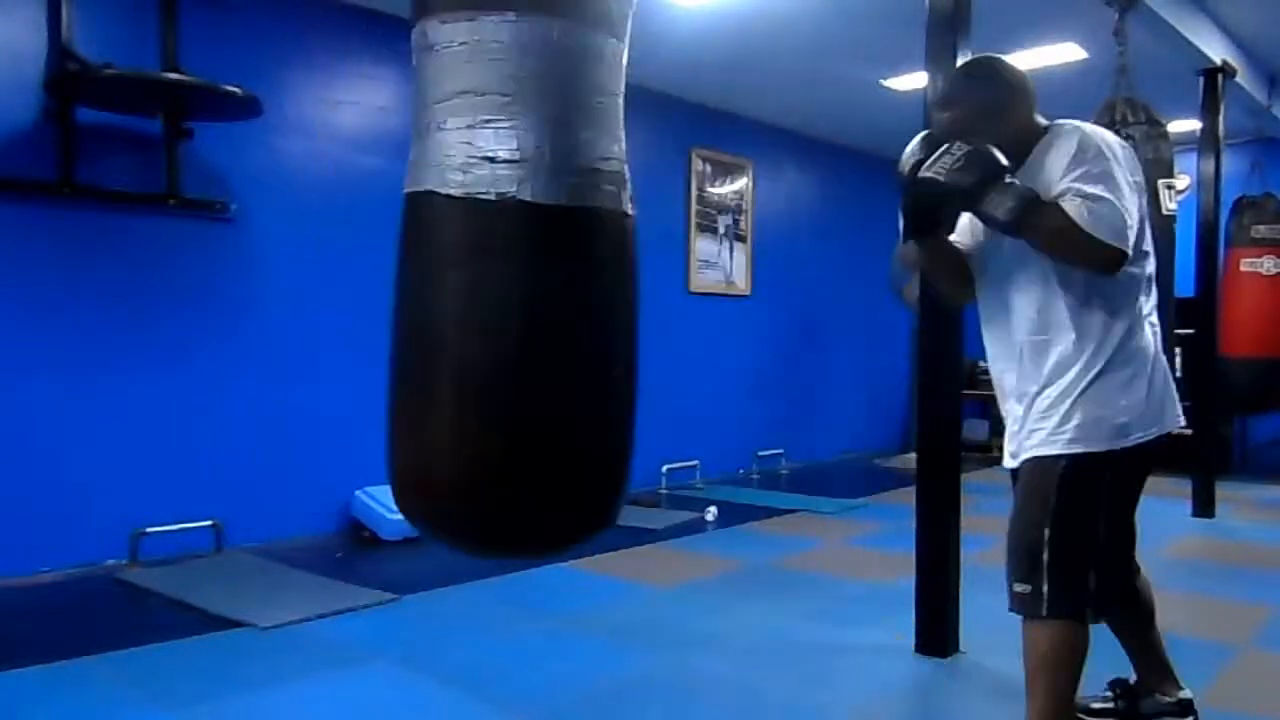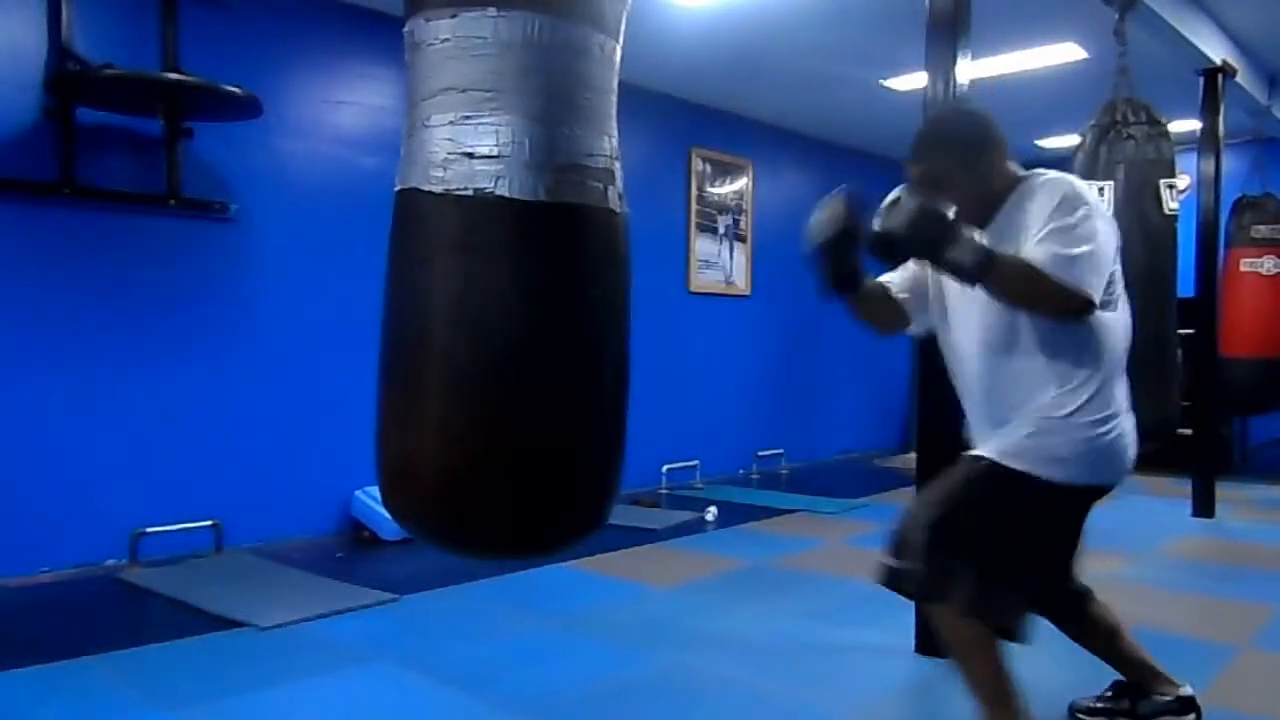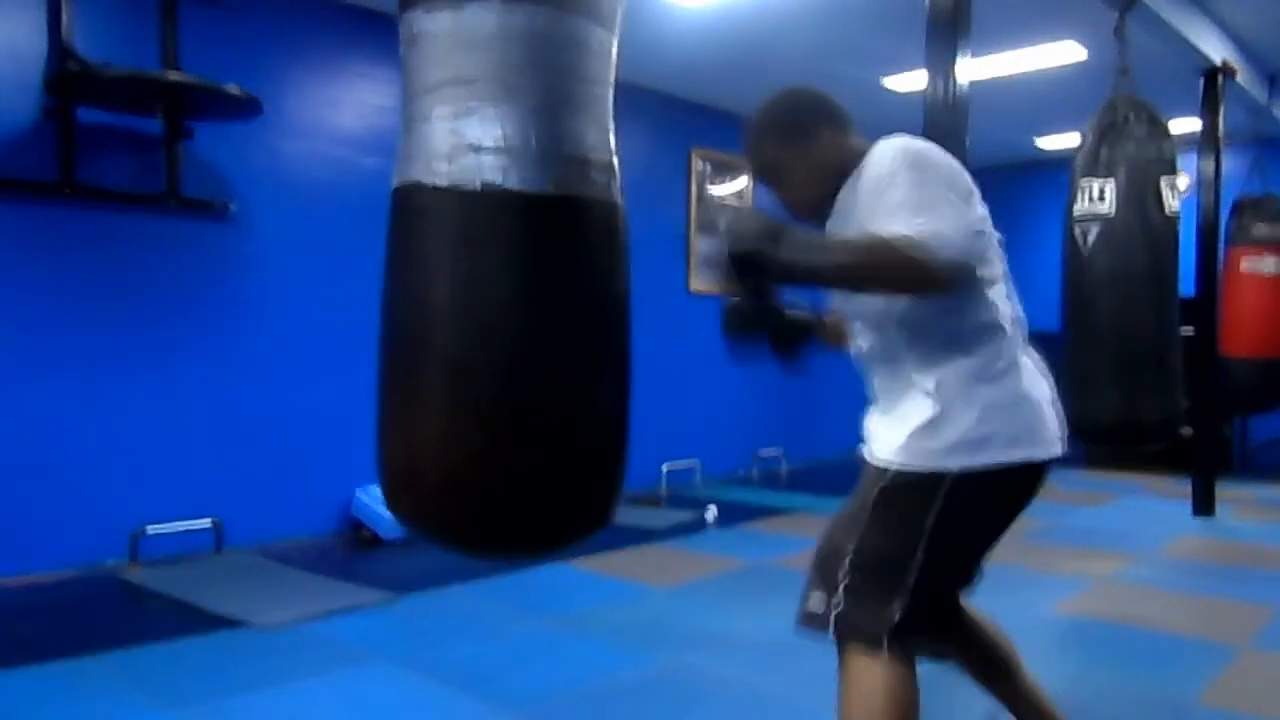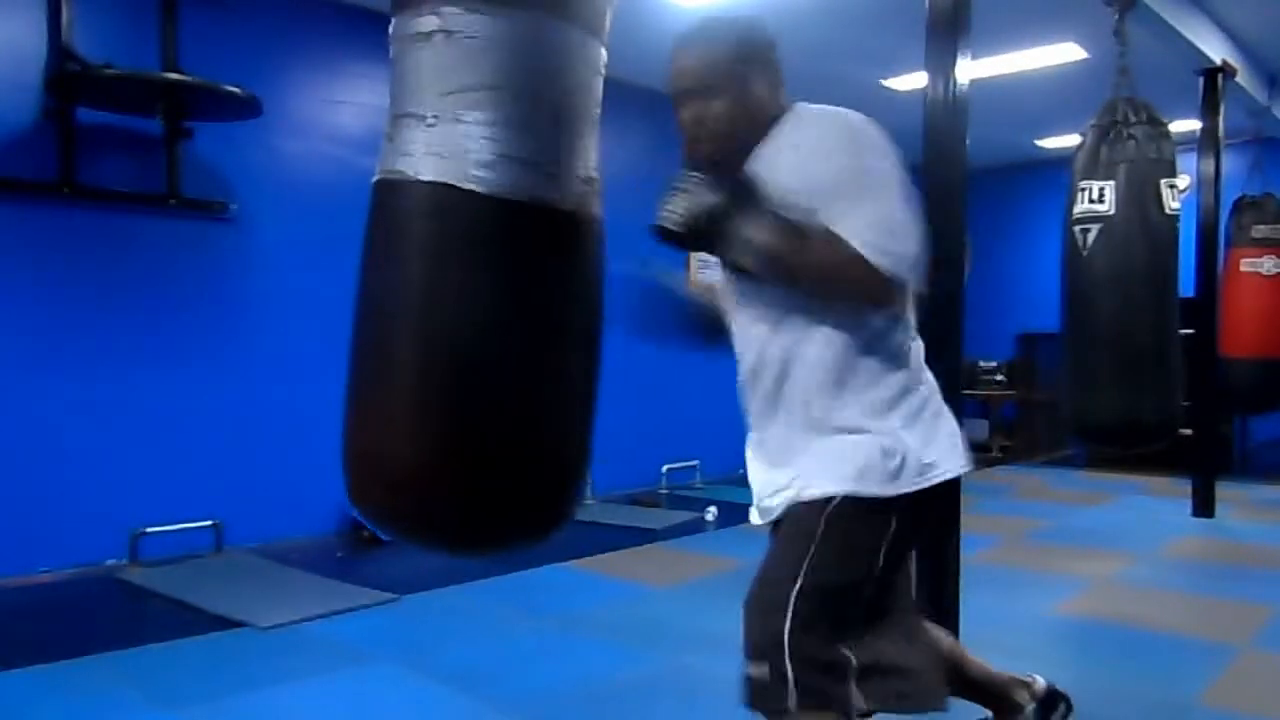
dt=1s
person 1, frame 1
left shoulder: (1086, 148)
right shoulder: (990, 169)
left elbow: (1105, 248)
right elbow: (962, 286)
left wrist: (996, 197)
right wrist: (926, 225)
left hip: (1089, 406)
right hip: (1054, 409)
left knee: (1049, 574)
right knee: (1098, 560)
person 1, frame 2
left shoulder: (1062, 200)
right shoulder: (949, 225)
left elbow: (1068, 298)
right elbow: (890, 314)
left wrist: (957, 250)
right wrist: (846, 273)
left hip: (1062, 438)
right hip: (1030, 440)
left knee: (928, 552)
right knee: (1044, 585)
person 1, frame 3
left shoulder: (903, 165)
right shoulder: (856, 205)
left elbow: (937, 269)
right elbow: (879, 328)
left wrist: (785, 254)
left hip: (968, 434)
right hip: (958, 433)
left knee: (866, 619)
right knee: (918, 603)
person 1, frame 4
left shoulder: (836, 142)
right shoulder: (729, 177)
left elbow: (878, 284)
left wrist: (748, 228)
left hip: (866, 455)
right hip: (808, 455)
left knee: (795, 663)
right knee: (873, 630)
